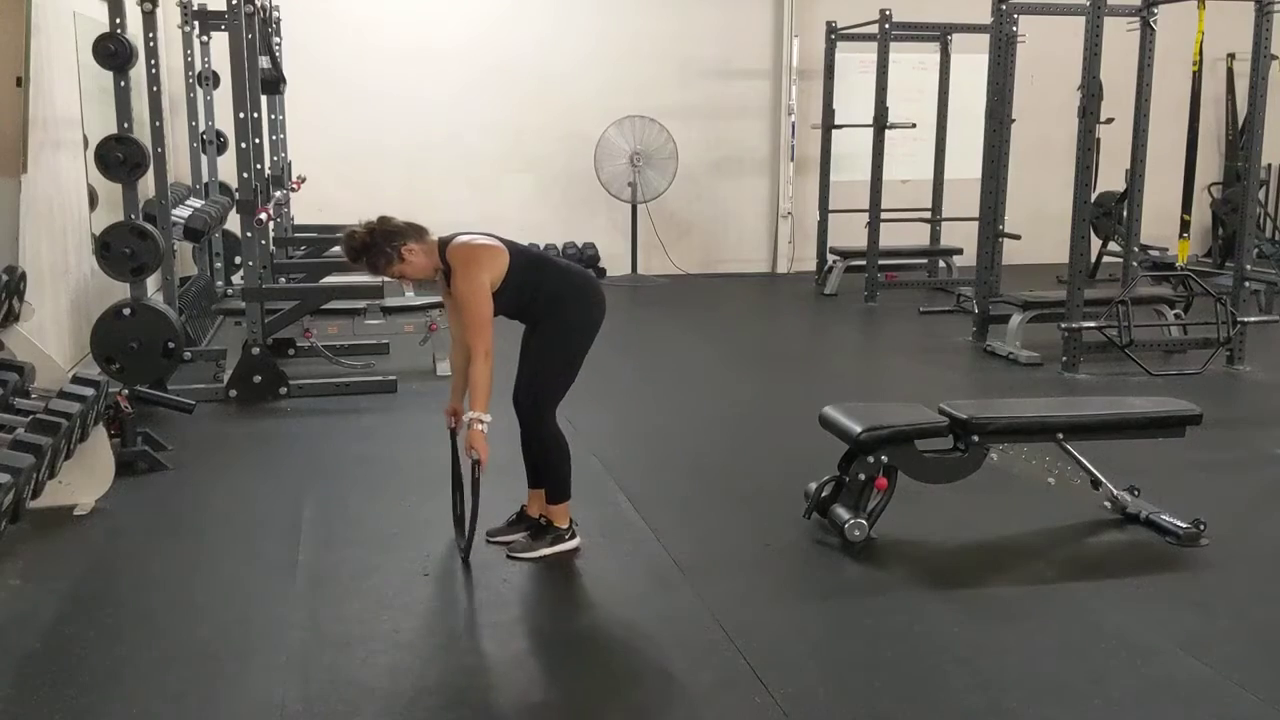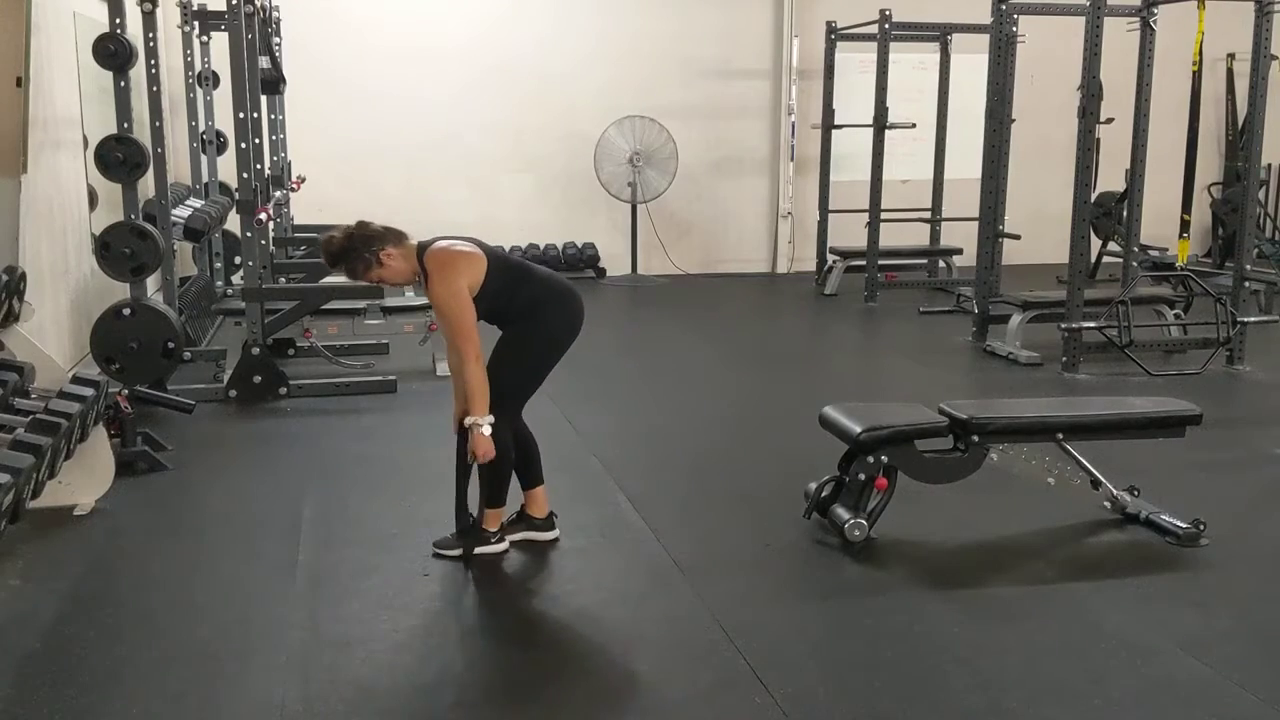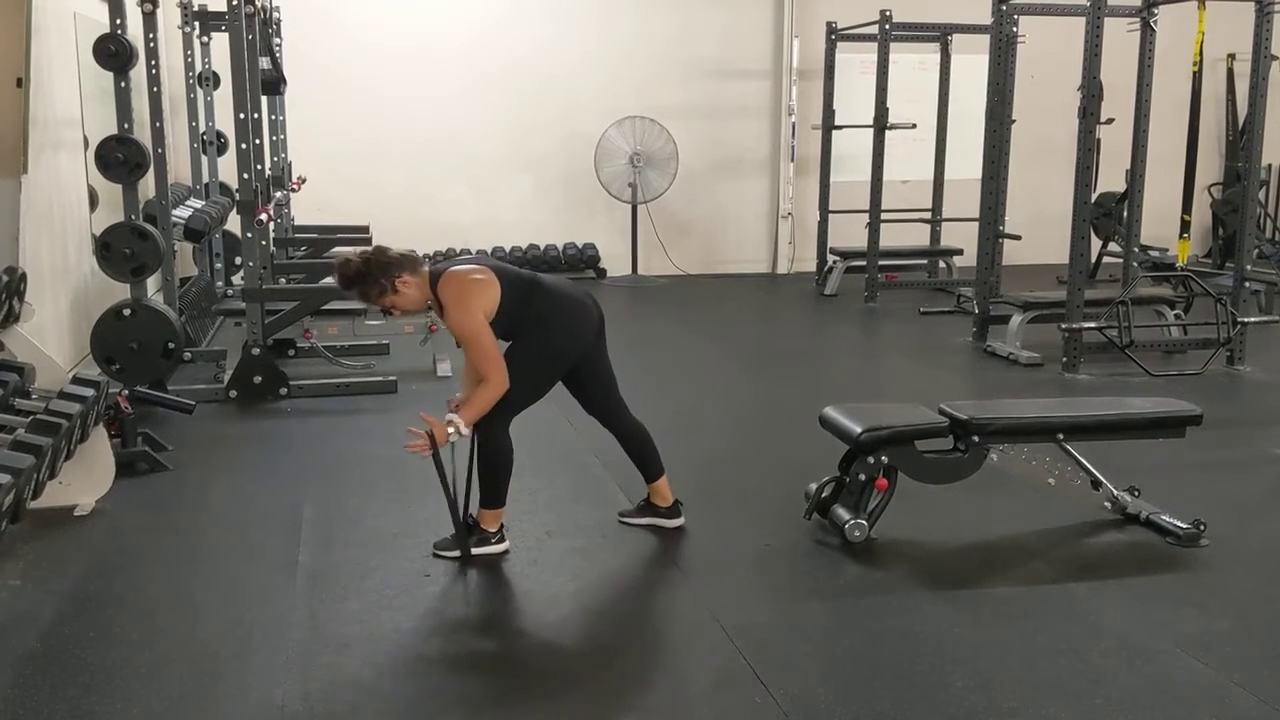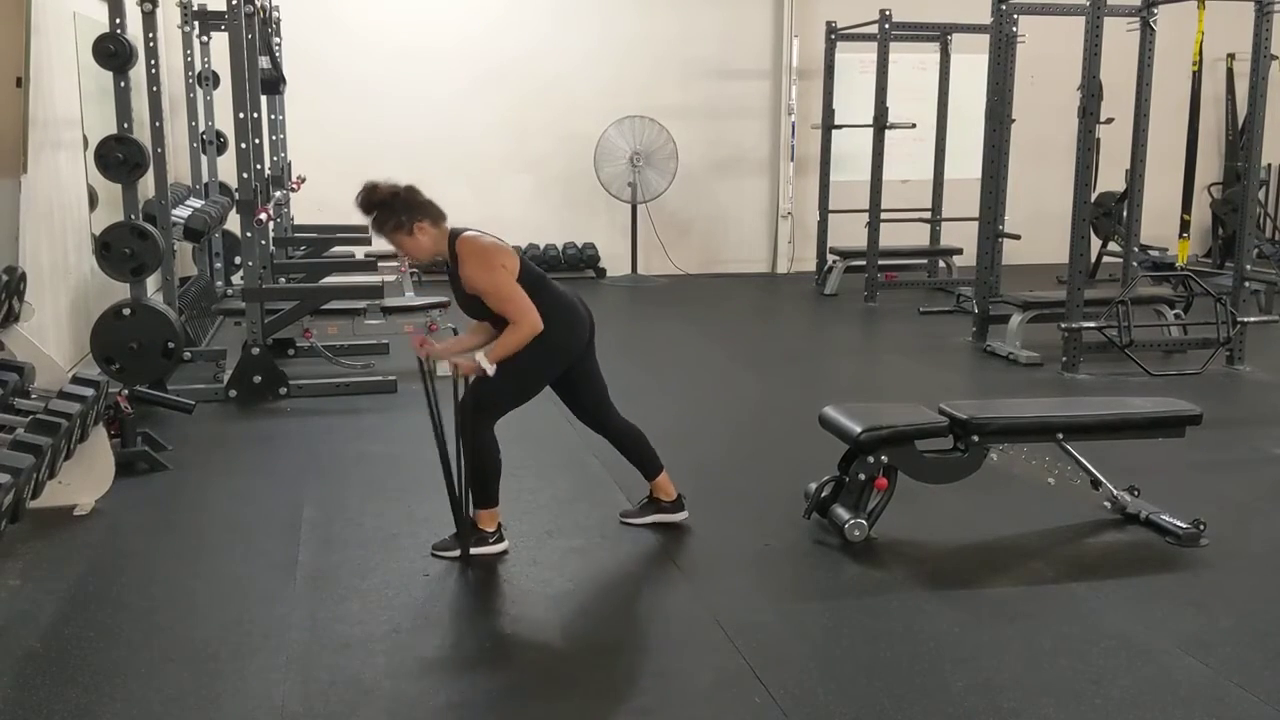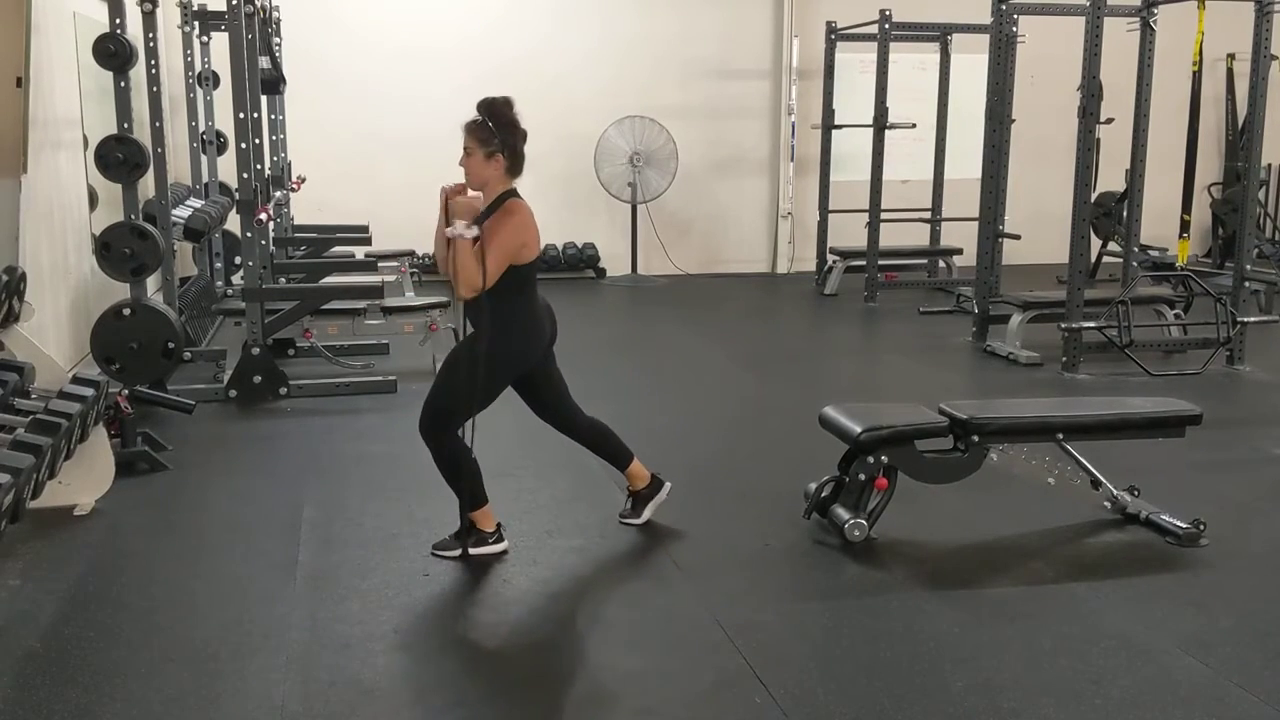
dt=0.7s
person 1, frame 1
left shoulder: (466, 266)
right shoulder: (446, 267)
left elbow: (481, 353)
right elbow: (462, 343)
left wrist: (476, 422)
right wrist: (456, 399)
left hip: (575, 306)
right hip: (552, 310)
left knee: (537, 412)
right knee: (528, 408)
left ankle: (562, 526)
right ankle: (536, 513)
person 1, frame 2
left shoulder: (443, 272)
right shoulder: (431, 262)
left elbow: (472, 357)
right elbow: (456, 346)
left wrist: (479, 426)
right wrist: (462, 406)
left hip: (550, 315)
right hip: (547, 312)
left knee: (494, 415)
right knee: (501, 413)
left ankle: (489, 530)
right ankle: (538, 515)
person 1, frame 3
left shoulder: (457, 302)
right shoulder: (447, 279)
left elbow: (497, 381)
right elbow: (483, 360)
left wrist: (453, 427)
right wrist: (464, 402)
left hip: (560, 328)
right hip: (580, 312)
left knee: (491, 418)
right knee: (610, 411)
left ankle: (489, 531)
right ankle: (664, 503)
person 1, frame 4
left shoulder: (473, 260)
right shoulder: (460, 249)
left elbow: (529, 322)
right elbow: (496, 322)
left wrist: (481, 361)
right wrist: (447, 348)
left hip: (557, 333)
right hip: (572, 324)
left knee: (475, 415)
right knee: (600, 415)
left ankle: (487, 531)
right ankle: (667, 497)
person 1, frame 5
left shoulder: (510, 220)
right shoulder: (489, 207)
left elbow: (468, 287)
right elbow: (448, 266)
left wrist: (462, 225)
right wrist: (449, 215)
left hip: (506, 339)
right hip: (526, 330)
left knee: (436, 425)
right knee: (564, 414)
left ankle: (484, 531)
right ankle: (644, 483)
